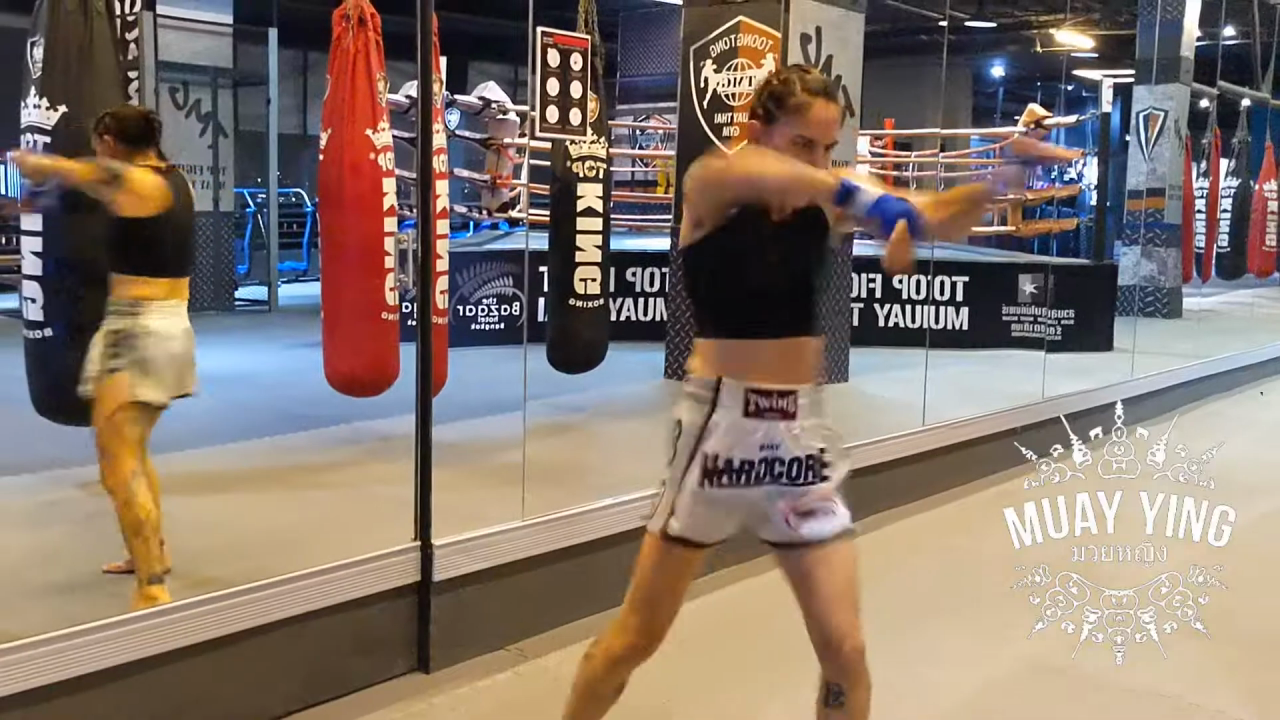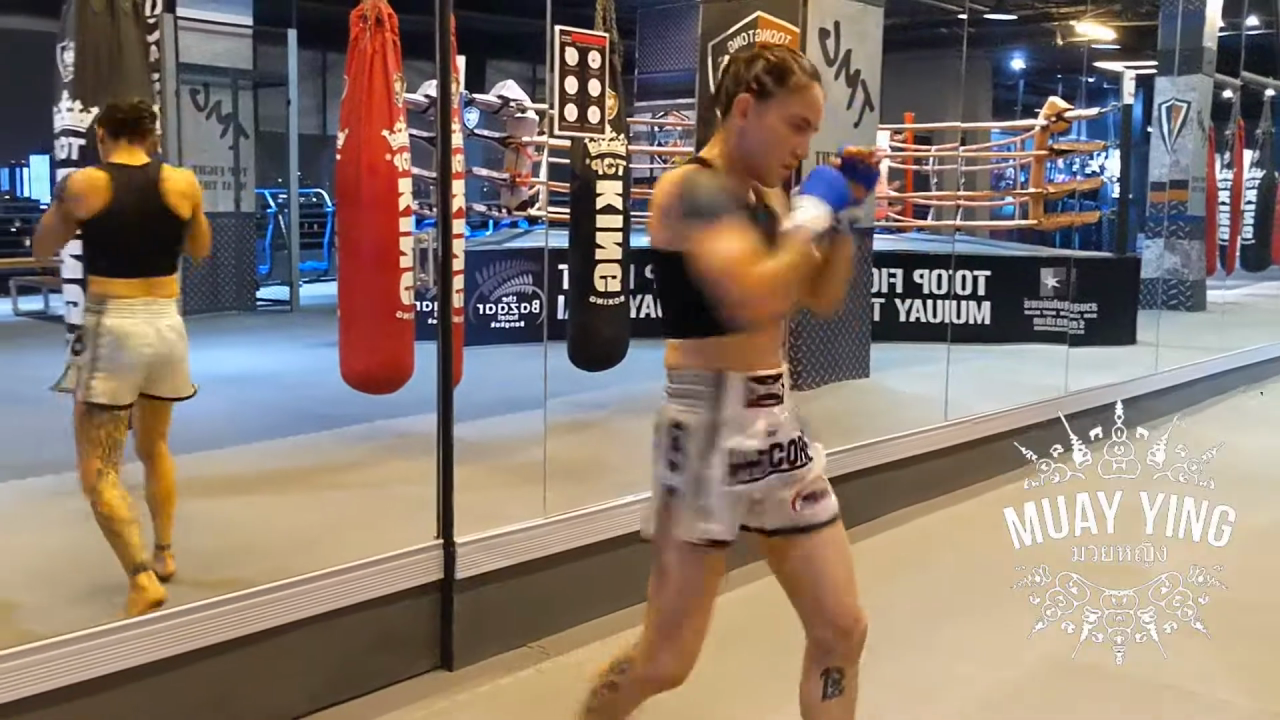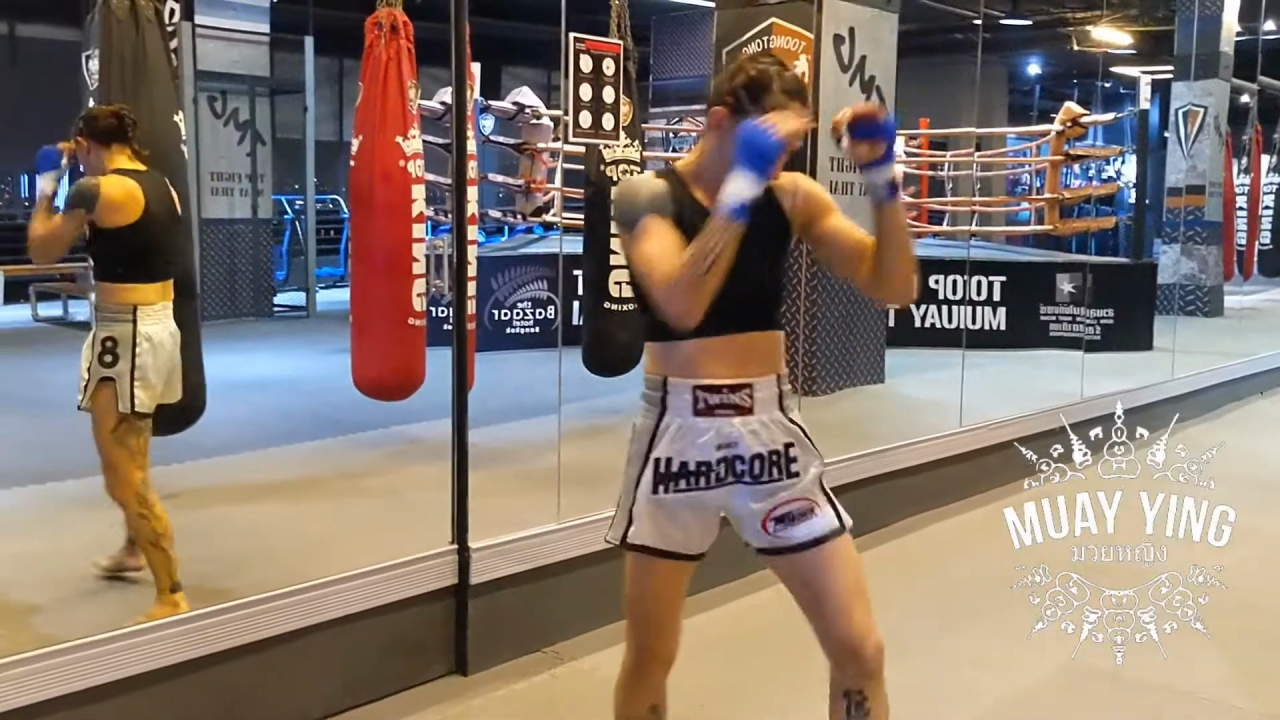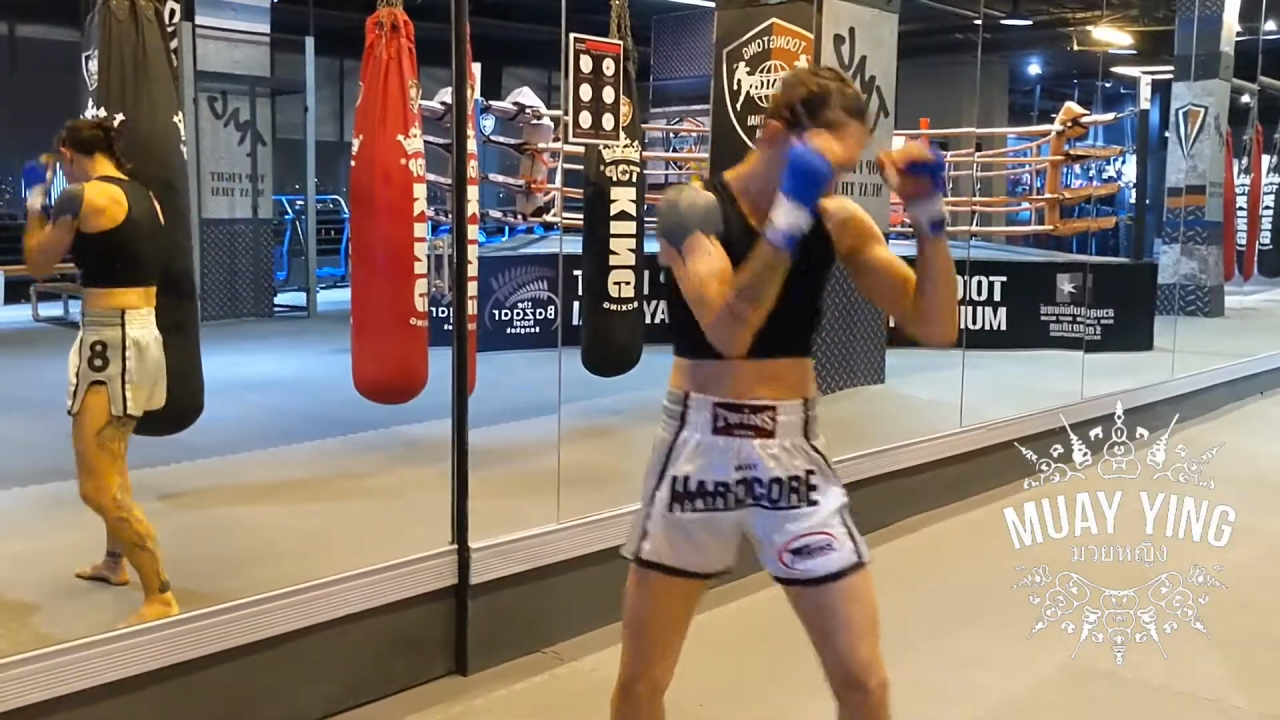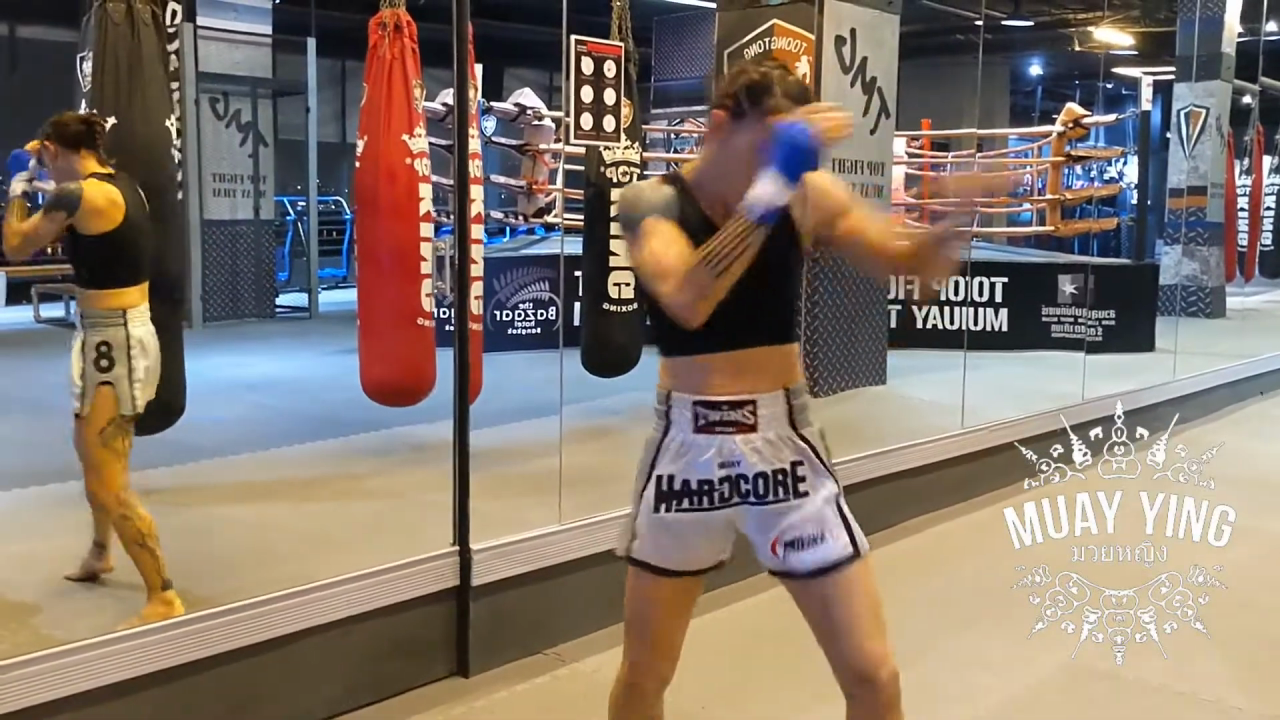
dt=0.4s
person 1, frame 1
left shoulder: (825, 194)
right shoulder: (712, 185)
left elbow: (931, 220)
right elbow: (750, 174)
left wrist: (994, 177)
right wrist: (867, 199)
left hip: (799, 439)
right hip: (719, 434)
left knee: (845, 650)
right knee: (637, 637)
person 1, frame 2
left shoulder: (763, 190)
right shoulder: (689, 189)
left elbow: (824, 299)
right elbow: (755, 307)
left wrist: (846, 203)
right wrist: (811, 211)
left hip: (774, 424)
right hip: (707, 430)
left knee: (842, 630)
right knee: (666, 660)
person 1, frame 3
left shoulder: (793, 196)
right shoulder: (647, 195)
left elbow: (896, 290)
right elbow: (682, 305)
left wrist: (880, 176)
right wrist: (742, 185)
left hip: (771, 433)
right hip: (679, 436)
left knee: (860, 650)
right knee: (647, 661)
person 1, frame 4
left shoulder: (839, 222)
right shoulder: (692, 208)
left elbow: (936, 328)
right elbow: (728, 331)
left wrist: (929, 216)
right wrist: (791, 211)
left hip: (793, 458)
right hip: (700, 454)
person 1, frame 5
left shoulder: (808, 198)
right shoulder: (652, 202)
left elbow: (921, 262)
right elbow: (688, 301)
right wrist: (771, 186)
left hip: (783, 447)
right hip: (689, 450)
person 2, frame 1
left shoulder: (125, 180)
right shoulder: (171, 178)
left elbow: (56, 170)
left wrist: (29, 161)
left hip: (137, 332)
right hip: (169, 328)
left knee: (118, 470)
right knee: (128, 452)
left ankle: (153, 591)
right ankle: (151, 555)
person 2, frame 2
left shoulder: (81, 184)
right shoulder: (181, 182)
left elbow: (44, 248)
right elbow: (200, 251)
left hip: (109, 331)
right hip: (164, 326)
left knee: (98, 471)
right knee: (153, 449)
left ankle: (142, 580)
right ankle: (163, 556)
person 2, frame 3
left shoulder: (96, 189)
right shoulder: (162, 186)
left elbow: (42, 250)
left wrist: (47, 182)
left hip: (123, 336)
right hip: (159, 328)
left knee: (126, 480)
right knee: (125, 454)
left ankle: (170, 598)
right ankle: (134, 550)
person 2, frame 4
left shoulder: (80, 196)
right shoulder: (144, 196)
left elbow: (38, 262)
left wrist: (36, 198)
left hip: (111, 342)
right hip: (142, 335)
left knee: (99, 486)
right knee: (108, 460)
left ankle: (160, 598)
right ankle: (115, 561)
person 2, frame 5
left shoulder: (77, 194)
right shoulder: (124, 186)
right wrist: (50, 190)
left hip: (111, 341)
right hip: (130, 331)
left knee: (107, 484)
right knee: (93, 448)
left ankle: (163, 599)
right ankle: (99, 552)
